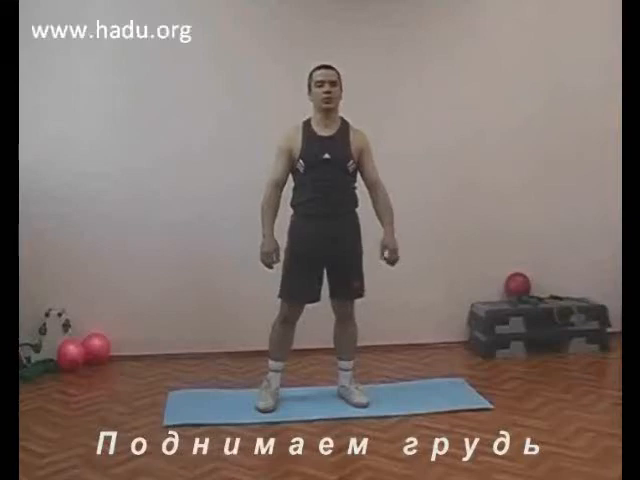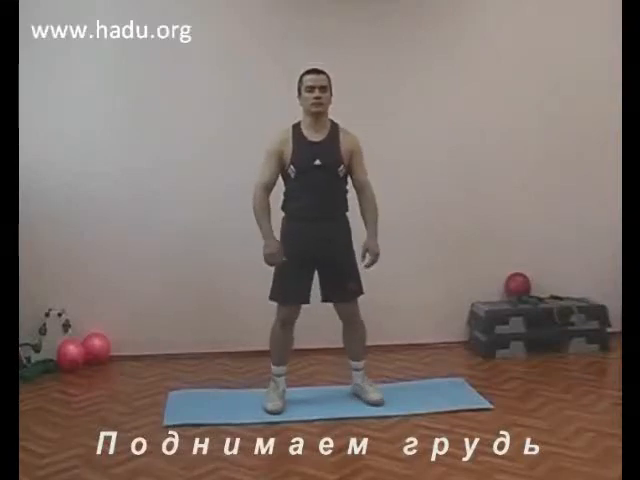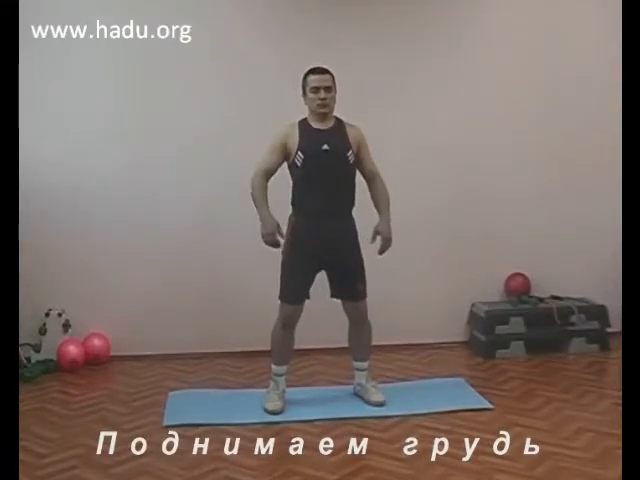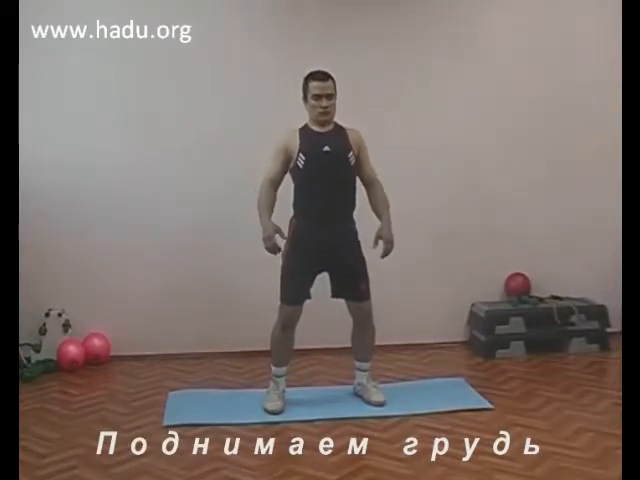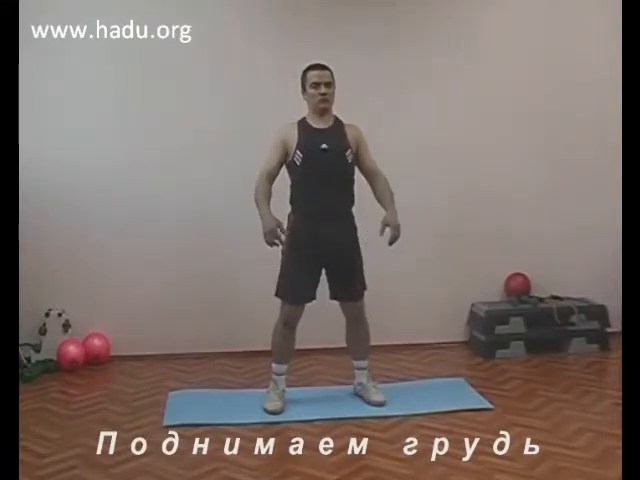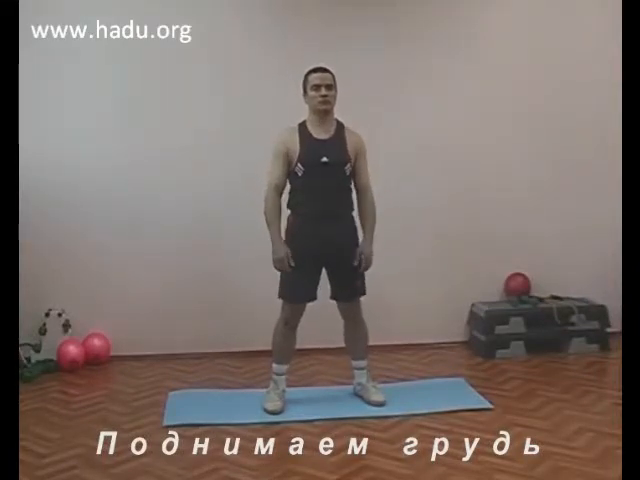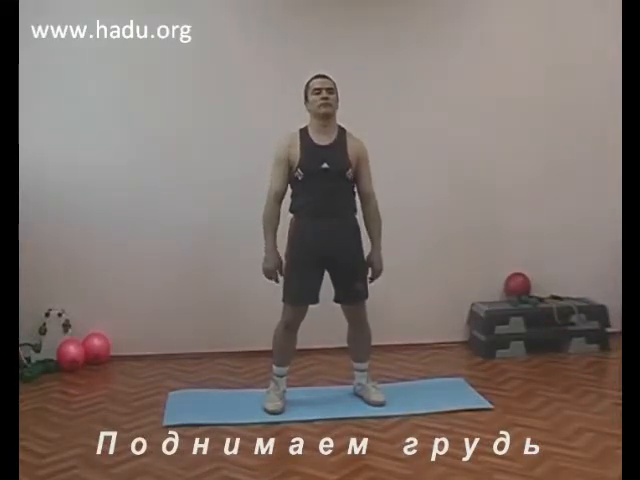
dt=0.7s
person 1, frame 1
left shoulder: (356, 138)
right shoulder: (293, 137)
left elbow: (375, 186)
right elbow: (274, 187)
left wrist: (389, 231)
right wrist: (267, 234)
left hip: (345, 232)
right hip: (304, 232)
left knee: (345, 312)
right knee: (288, 313)
left ankle: (346, 381)
right ankle: (271, 382)
person 1, frame 2
left shoulder: (347, 141)
right shoulder: (284, 141)
left elbow: (364, 189)
right elbow: (261, 190)
left wrist: (372, 235)
right wrist: (268, 237)
left hip: (336, 235)
right hip: (296, 235)
left knee: (351, 313)
right knee: (285, 315)
left ankle: (360, 379)
right ankle: (277, 385)
person 1, frame 3
left shoulder: (352, 134)
right shoulder: (290, 135)
left elbow: (373, 178)
right elbow: (260, 177)
left wrist: (384, 218)
right wrist: (265, 217)
left hip: (343, 232)
right hip: (303, 233)
left knee: (358, 312)
right knee: (288, 314)
left ankle: (362, 380)
right ankle: (277, 385)
person 1, frame 4
left shoulder: (352, 138)
right shoulder: (291, 141)
left elbow: (372, 182)
right elbow: (269, 184)
left wrist: (385, 221)
right wrist: (266, 222)
left hip: (344, 236)
right hip: (304, 237)
left knee: (363, 312)
right knee: (287, 315)
left ankle: (363, 380)
right ankle: (277, 386)
person 1, frame 5
left shoulder: (351, 133)
right shoulder: (289, 134)
left elbow: (374, 175)
right elbow: (265, 178)
left wrist: (391, 210)
right wrist: (265, 214)
left hip: (343, 233)
right hip: (302, 234)
left knee: (355, 311)
right knee: (289, 314)
left ankle: (363, 380)
right ankle: (277, 385)
person 1, frame 6
left shoulder: (353, 140)
right shoulder: (289, 139)
left elbow: (364, 193)
right elbow: (273, 193)
left wrist: (368, 239)
right wrist: (277, 241)
left hip: (343, 235)
right hip: (302, 235)
left knee: (353, 311)
right knee: (290, 313)
left ankle: (362, 380)
right ankle: (277, 386)
person 1, frame 7
left shoulder: (354, 146)
right shoulder: (291, 145)
left elbow: (368, 199)
right elbow: (274, 199)
left wrist: (376, 248)
right wrist: (270, 249)
left hip: (346, 236)
right hip: (305, 236)
left knee: (357, 314)
right knee: (291, 317)
left ankle: (362, 380)
right ankle: (277, 386)
